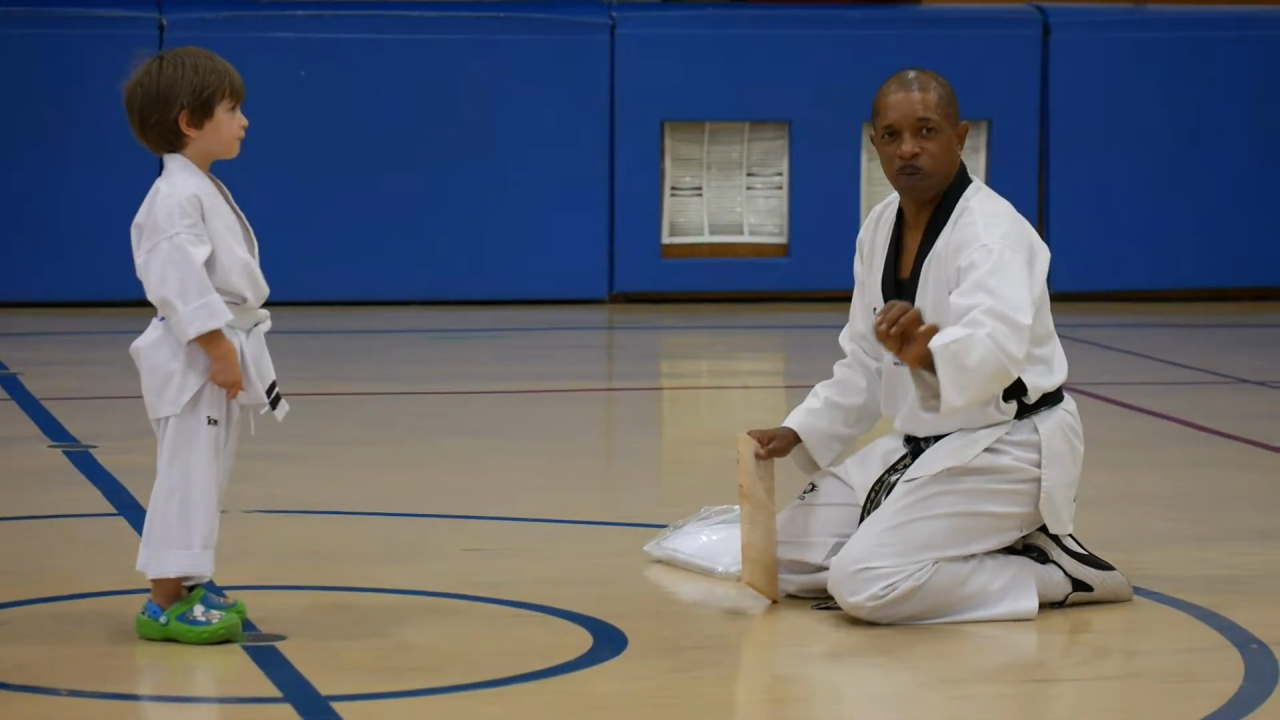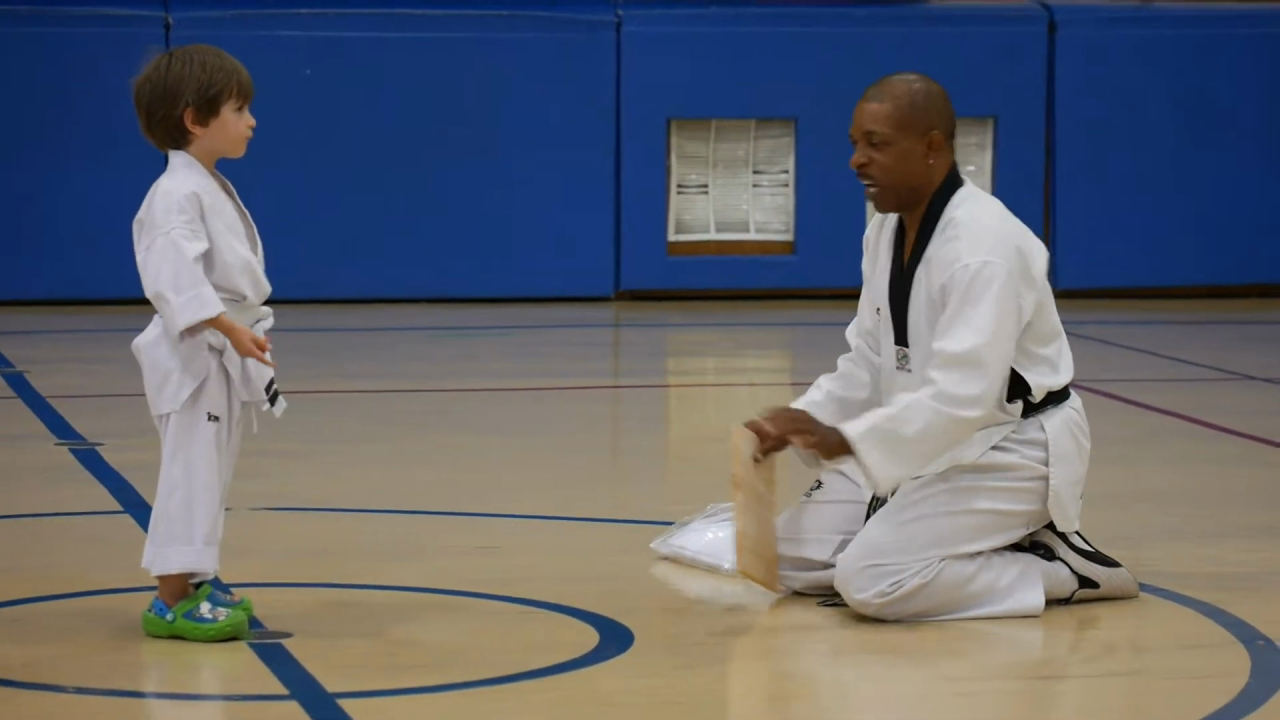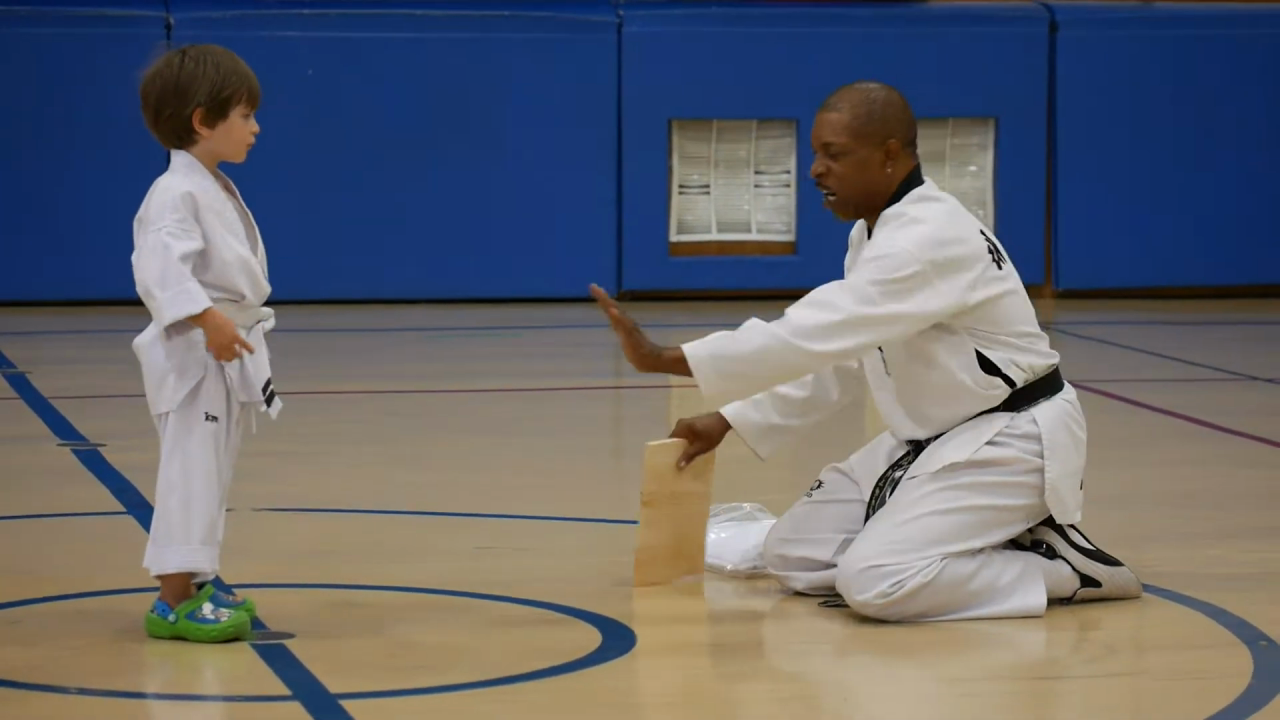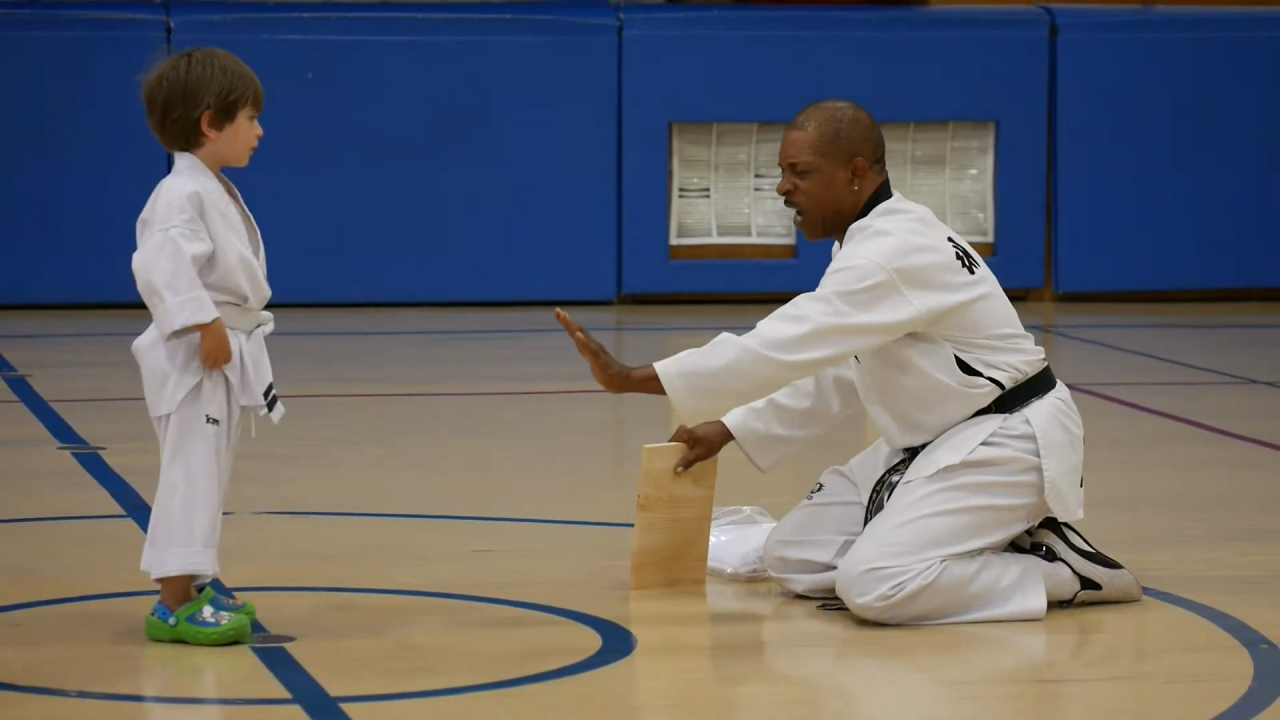
dt=0.4s
person 1, frame 1
left shoulder: (205, 190)
right shoulder: (178, 197)
right elbow: (182, 287)
left wrist: (230, 352)
right wrist: (221, 353)
left hip: (219, 354)
right hip: (195, 358)
left knee: (206, 474)
right knee: (187, 475)
left ankle: (189, 587)
right ankle: (165, 603)
person 1, frame 2
left shoulder: (212, 188)
right shoulder: (178, 193)
right elbow: (174, 278)
left wrist: (238, 335)
right wrist: (229, 329)
left hip: (222, 353)
right hip: (196, 354)
left knee: (211, 471)
right knee: (191, 472)
left ankle: (194, 583)
right ankle: (172, 599)
person 1, frame 3
left shoulder: (217, 188)
right shoulder: (176, 193)
right elbow: (159, 272)
left wrist: (232, 329)
right wrist: (211, 321)
left hip: (223, 354)
right hip: (194, 355)
left knee: (212, 472)
right knee: (191, 472)
left ankle: (196, 582)
right ankle: (174, 600)
person 1, frame 4
left shoulder: (216, 190)
right shoulder: (183, 193)
right elbow: (163, 271)
right wrist: (209, 330)
left hip: (224, 355)
right hip: (197, 358)
left knee: (209, 474)
right knee: (191, 473)
left ankle: (194, 585)
right ankle: (174, 602)
person 2, frame 1
left shoulder: (993, 233)
right shoulder: (880, 226)
left elbow: (996, 350)
right elbow: (865, 363)
left wrist: (925, 351)
right wrist: (797, 433)
left hip: (1006, 448)
right hip: (920, 444)
left knee: (863, 585)
right knee: (788, 558)
left ankle: (1050, 571)
right ankle: (997, 551)
person 2, frame 2
left shoulder: (983, 243)
right shoulder: (888, 226)
left elbow: (961, 393)
right elbow: (871, 356)
left wrist: (846, 440)
right wrist: (800, 422)
left hip: (1012, 446)
right hip: (929, 443)
left knee: (871, 582)
right knee: (793, 556)
left ankle: (1058, 568)
right ankle: (1005, 548)
person 2, frame 3
left shoulder: (926, 238)
right shoulder: (876, 228)
left elbow: (811, 337)
right elbow: (836, 354)
left wrist: (665, 360)
right wrist: (727, 421)
left hip: (1010, 441)
right hip: (931, 438)
left knee: (873, 583)
right knee: (793, 556)
left ankle: (1061, 563)
right ankle: (997, 542)
person 2, frame 4
left shoulder: (894, 252)
right shoulder: (874, 239)
left elbow: (782, 348)
right elbow: (830, 369)
left wrist: (630, 377)
right wrist: (726, 431)
left hip: (1005, 444)
right hip: (934, 443)
left knee: (874, 586)
right knee: (792, 560)
left ankle: (1059, 565)
right ankle: (1002, 545)
